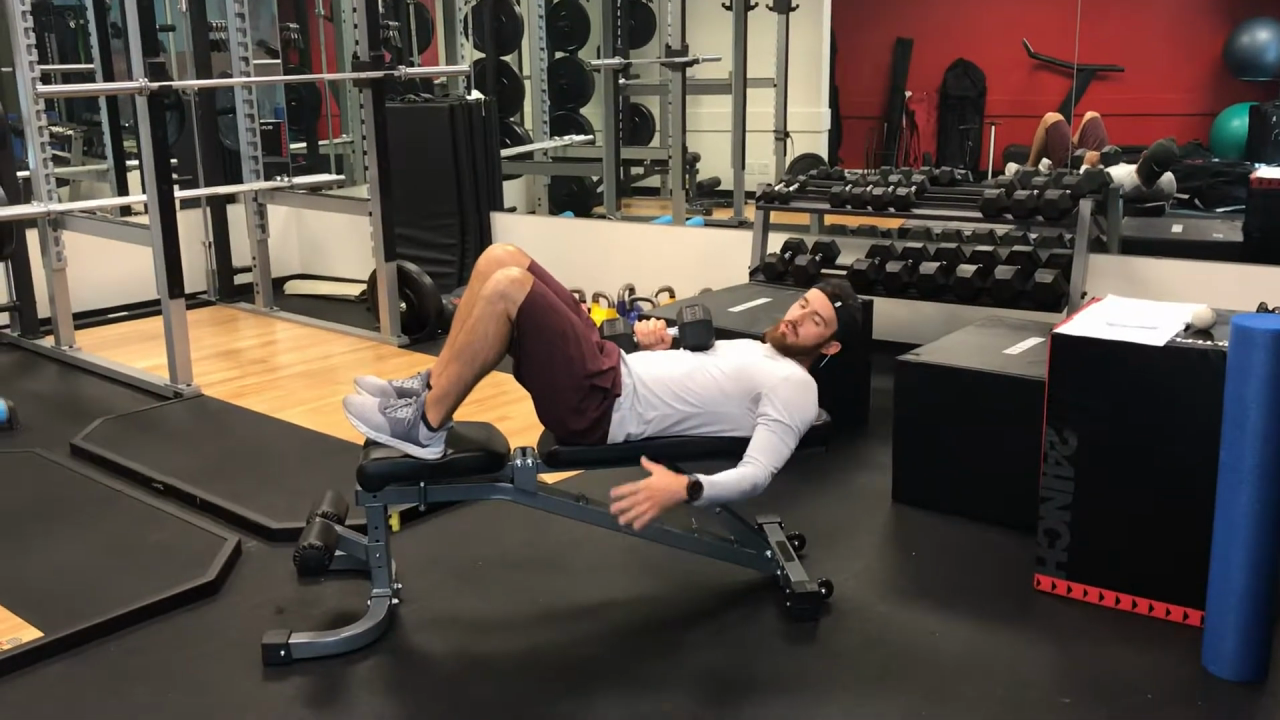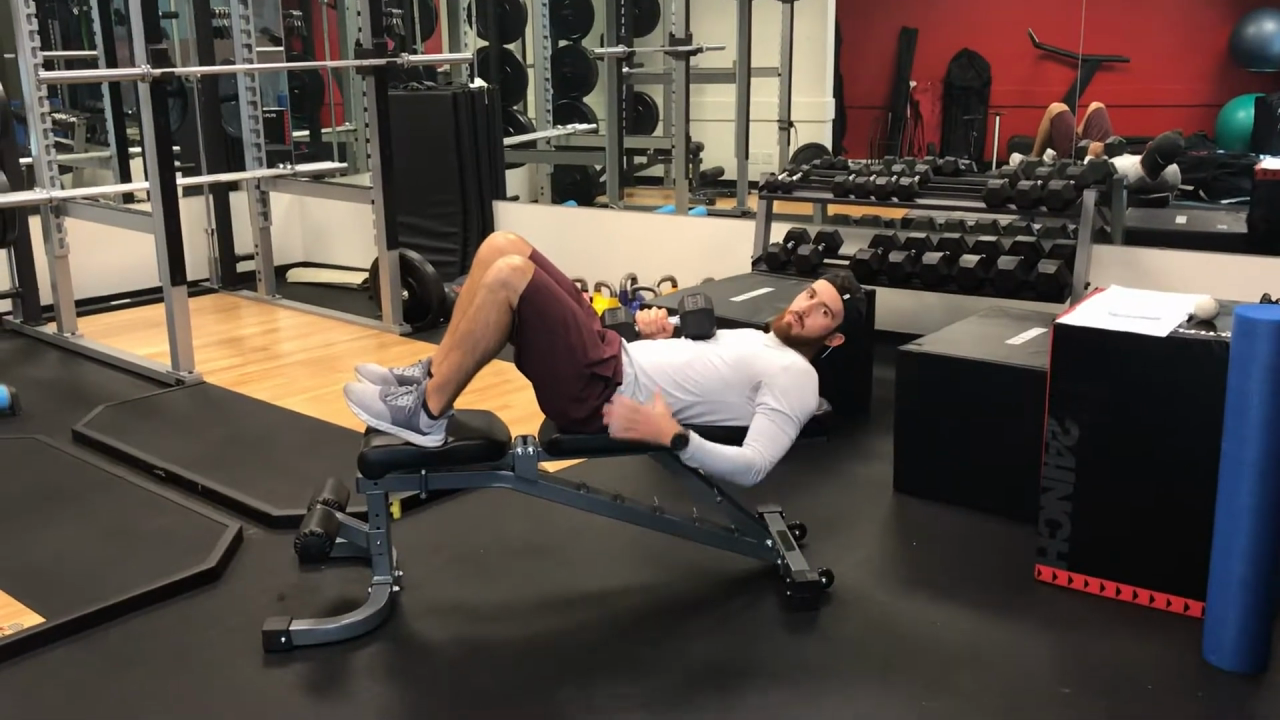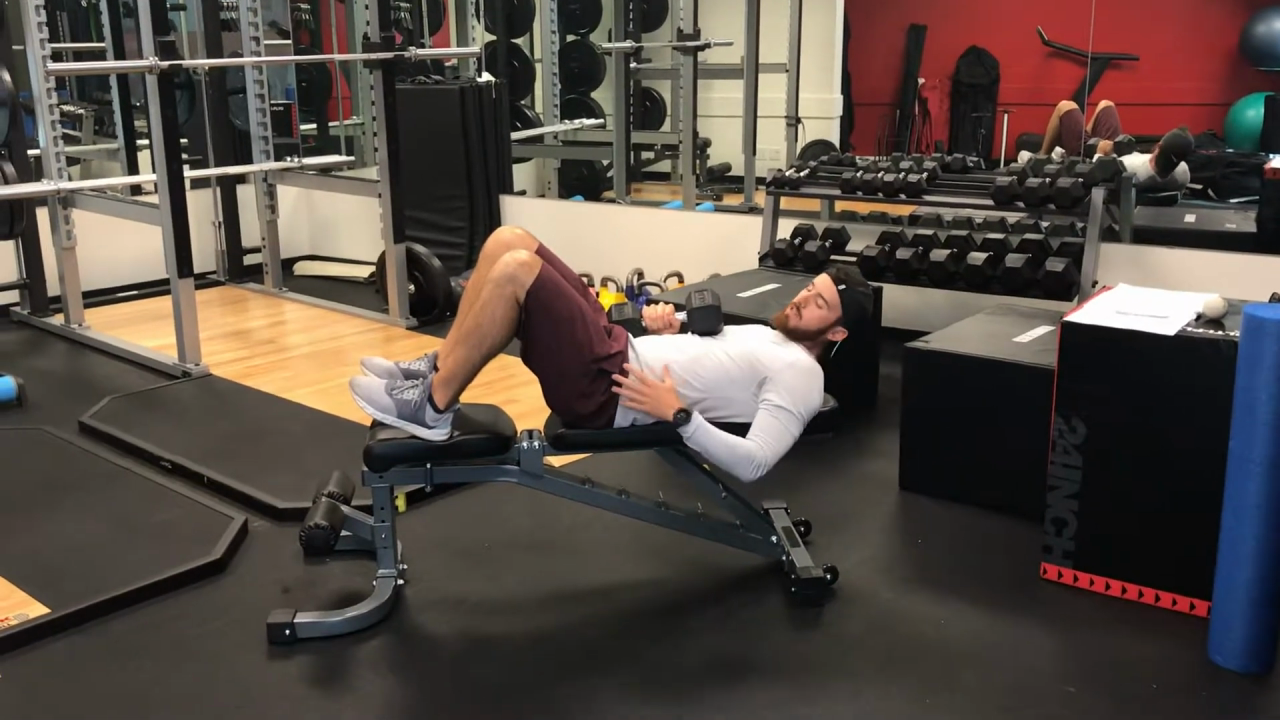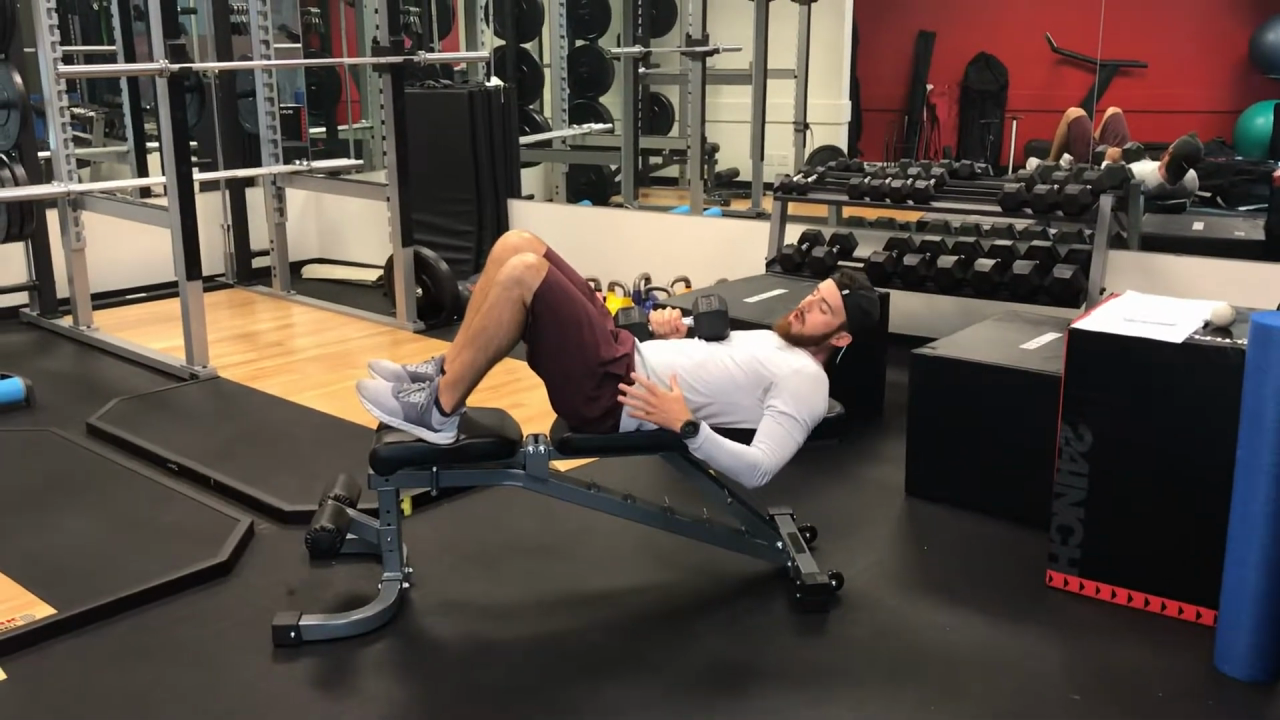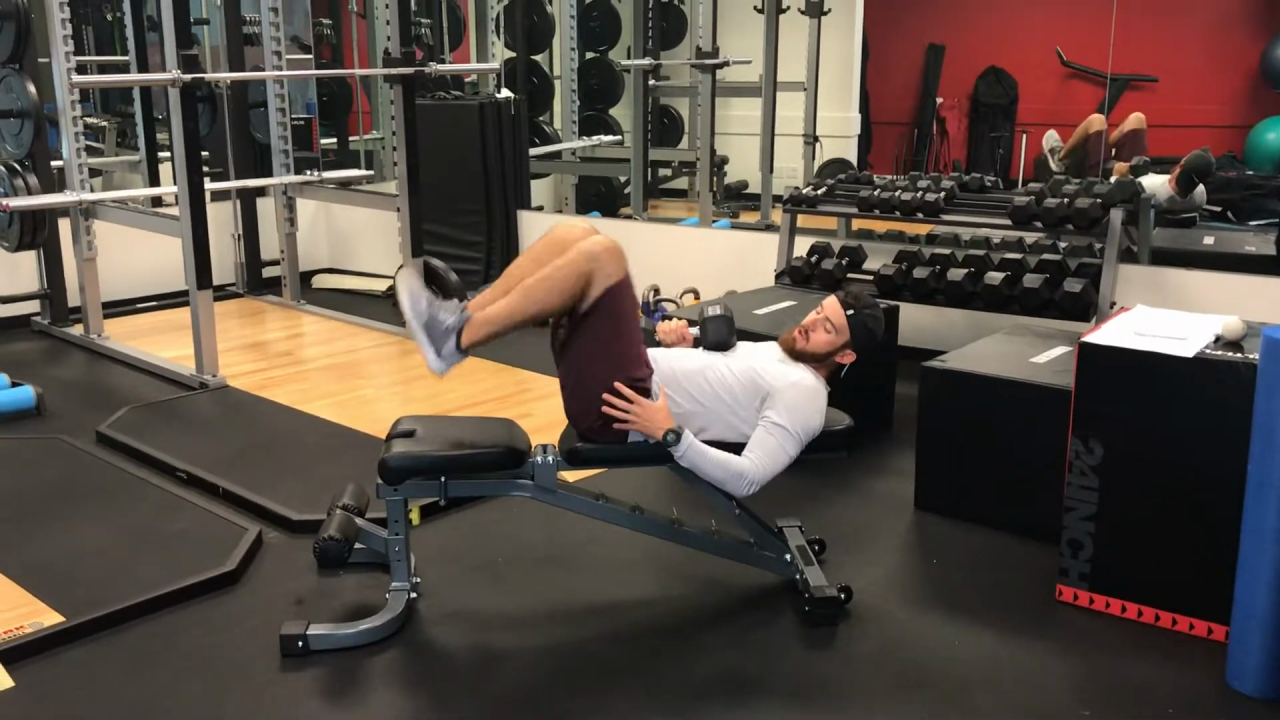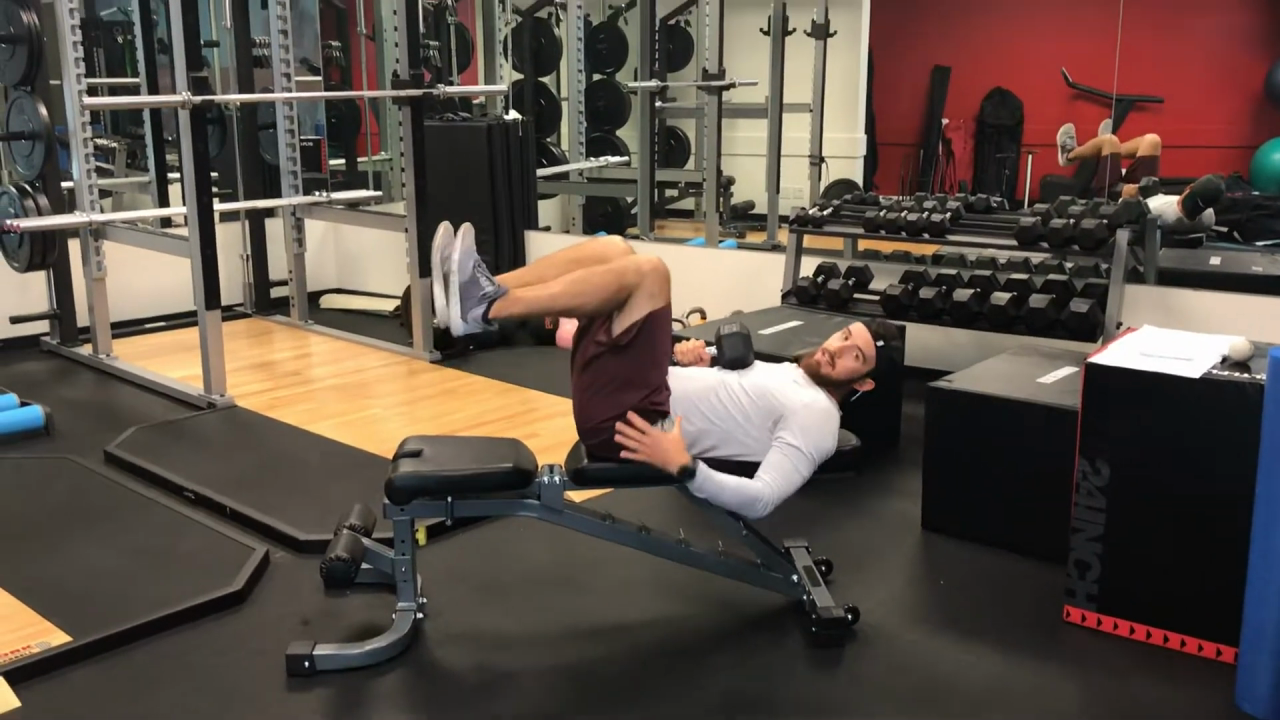
dt=0.5s
person 1, frame 1
left shoulder: (793, 390)
right shoulder: (754, 350)
left elbow: (756, 474)
left wrist: (685, 488)
right wrist: (660, 344)
left hip: (604, 407)
right hip: (613, 371)
left knee: (508, 286)
right knee: (502, 258)
left ankle: (424, 425)
right ankle: (429, 389)
person 1, frame 2
left shoulder: (794, 379)
right shoulder: (758, 341)
left elbow: (752, 465)
left wrist: (674, 437)
right wrist: (658, 332)
left hip: (601, 395)
right hip: (613, 358)
left knee: (509, 276)
right knee: (503, 246)
left ankle: (427, 412)
right ankle: (431, 375)
person 1, frame 3
left shoulder: (799, 375)
right shoulder: (765, 336)
left elbow: (752, 462)
left wrist: (678, 413)
right wrist: (666, 327)
left hip: (606, 393)
right hip: (618, 354)
left knee: (516, 270)
right knee: (509, 241)
left ankle: (433, 406)
right ankle: (438, 368)
person 1, frame 4
left shoulder: (803, 382)
right shoulder: (772, 344)
left elbow: (758, 469)
left wrist: (687, 426)
right wrist: (675, 334)
left hip: (612, 399)
right hip: (624, 357)
left knee: (522, 273)
right knee: (516, 245)
left ankle: (439, 408)
right ankle: (444, 371)
person 1, frame 5
left shoulder: (802, 396)
right shoulder: (776, 355)
left elbow: (747, 478)
left wrist: (670, 434)
right wrist: (682, 344)
left hip: (615, 406)
right hip: (635, 378)
left knee: (602, 253)
right knee: (577, 234)
left ankle: (456, 340)
right ankle: (460, 322)
person 1, frame 6
left shoulder: (814, 417)
right shoulder: (789, 376)
left elbow: (761, 499)
left wrist: (685, 467)
right wrist: (697, 362)
left hip: (626, 423)
right hip: (643, 403)
left knee: (647, 272)
right knee: (615, 251)
left ankle: (482, 308)
right ankle: (487, 293)
